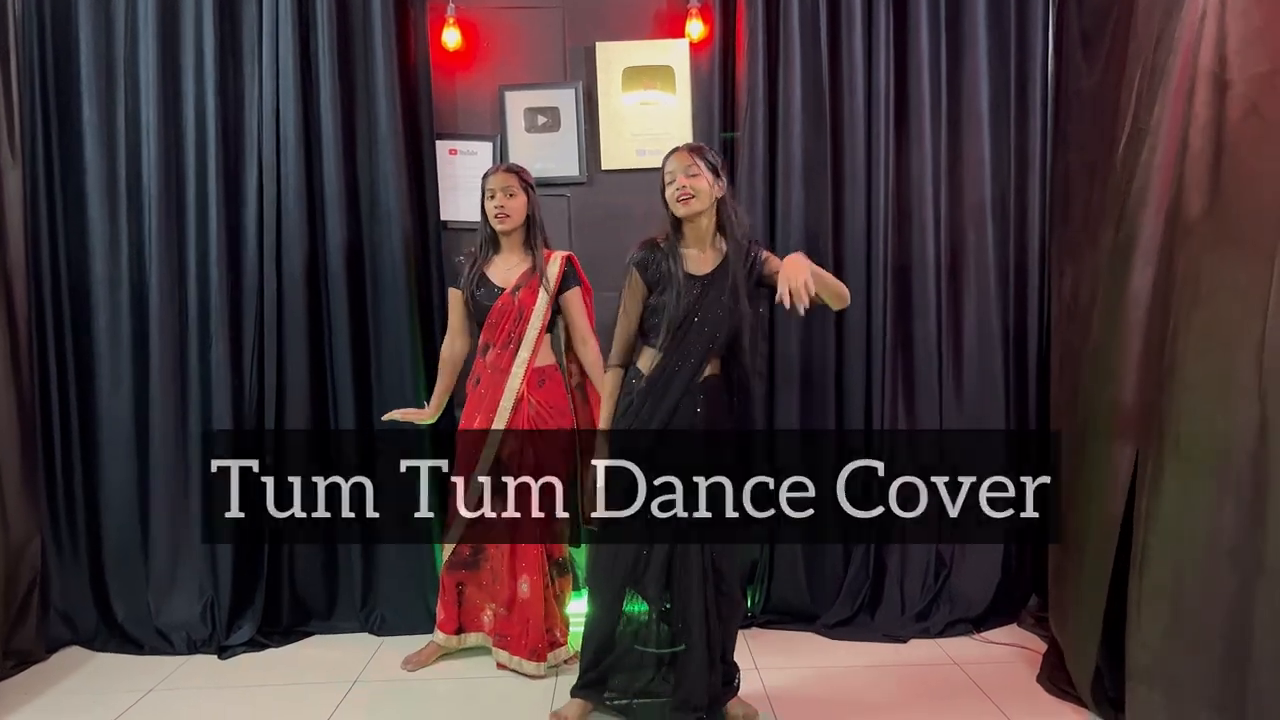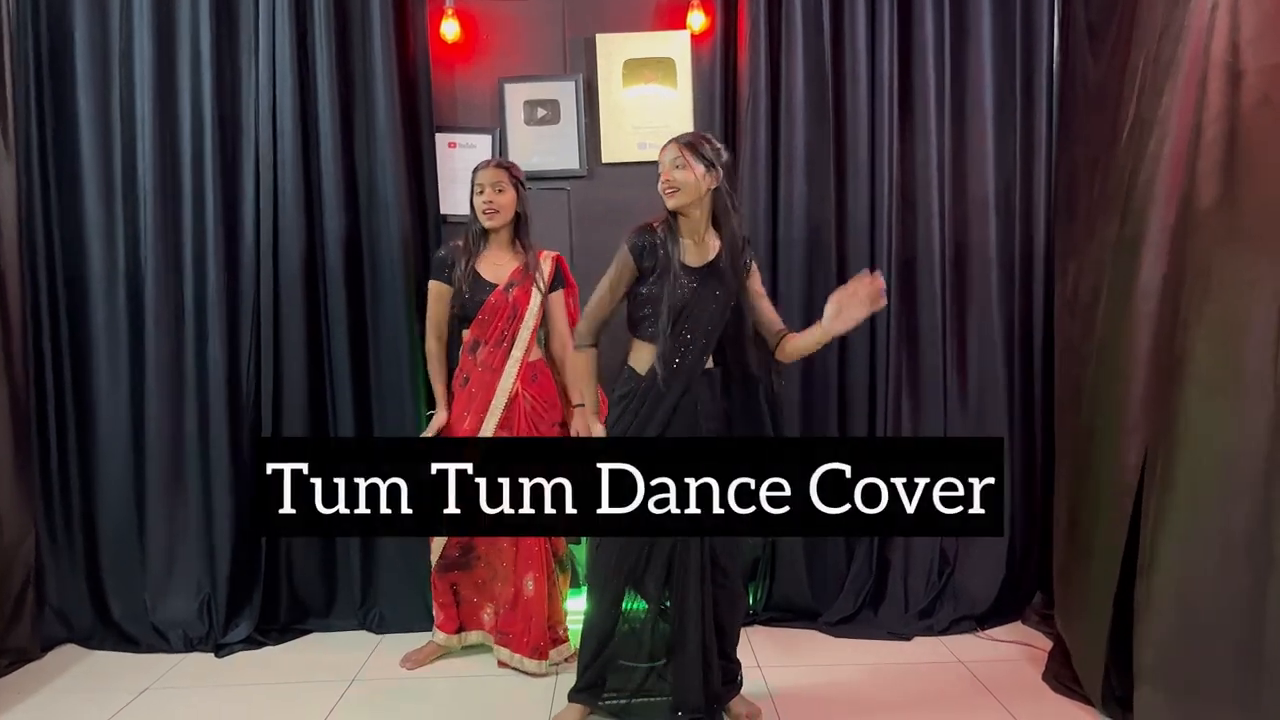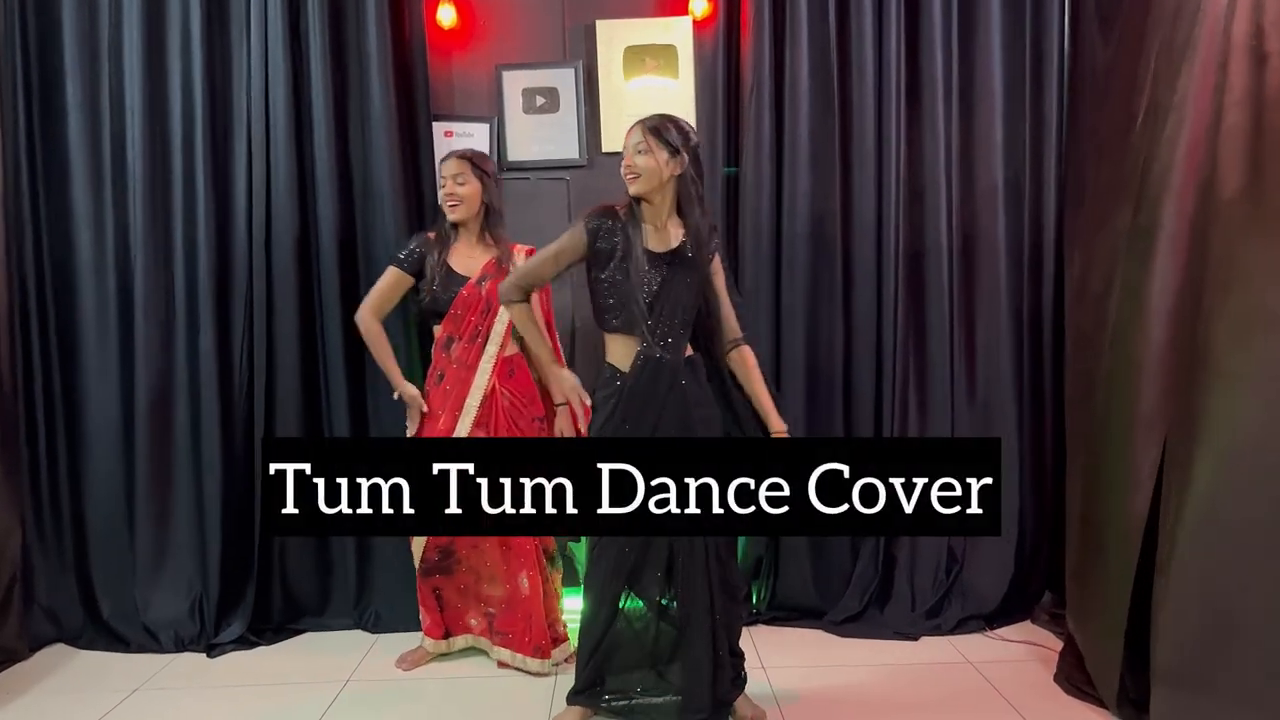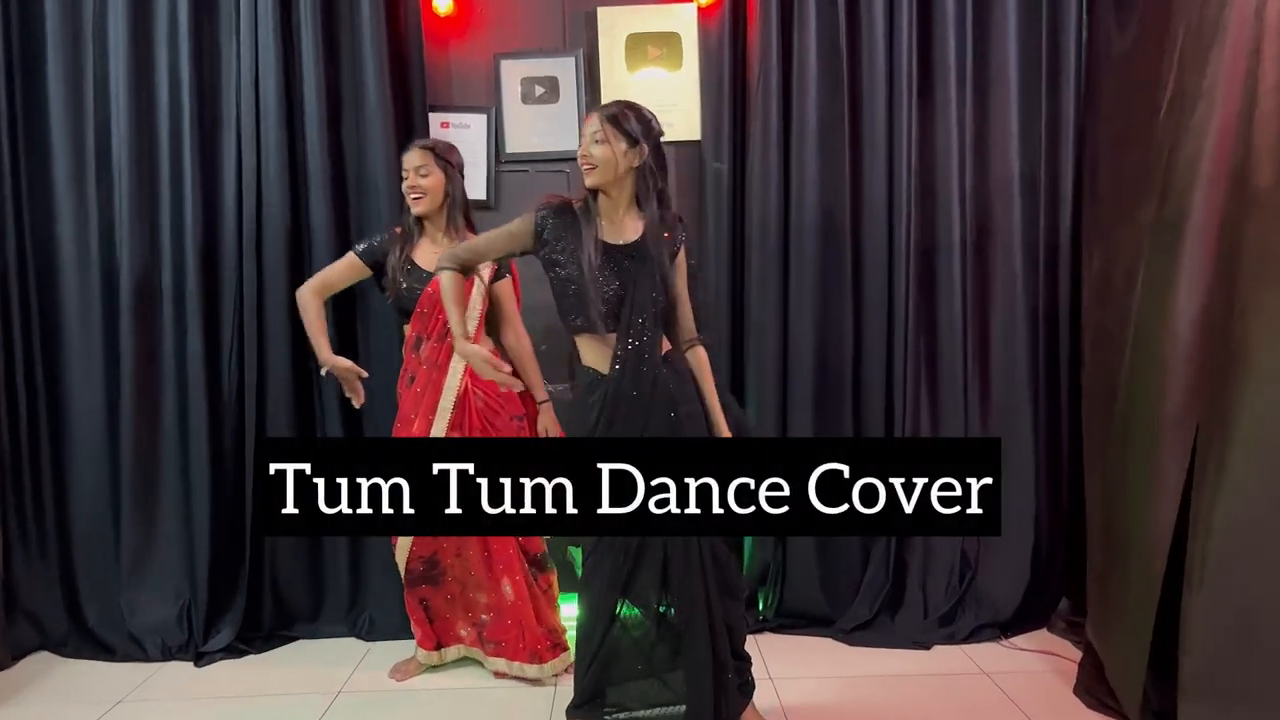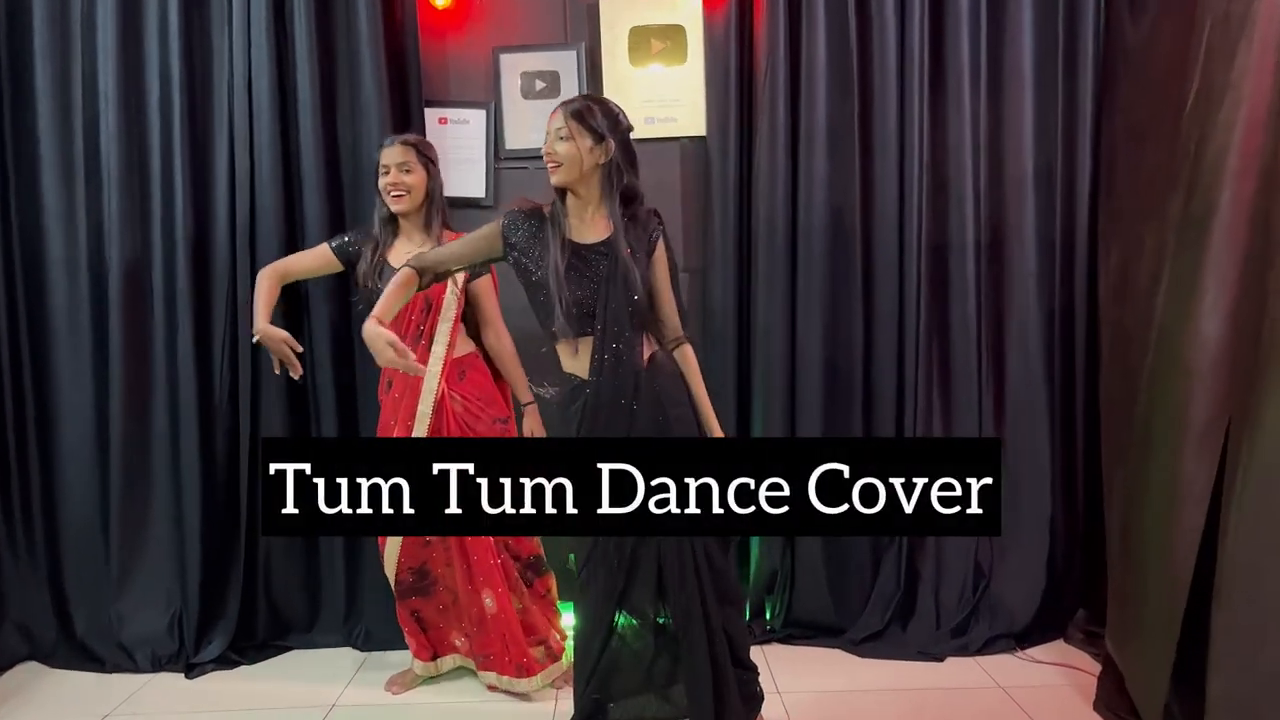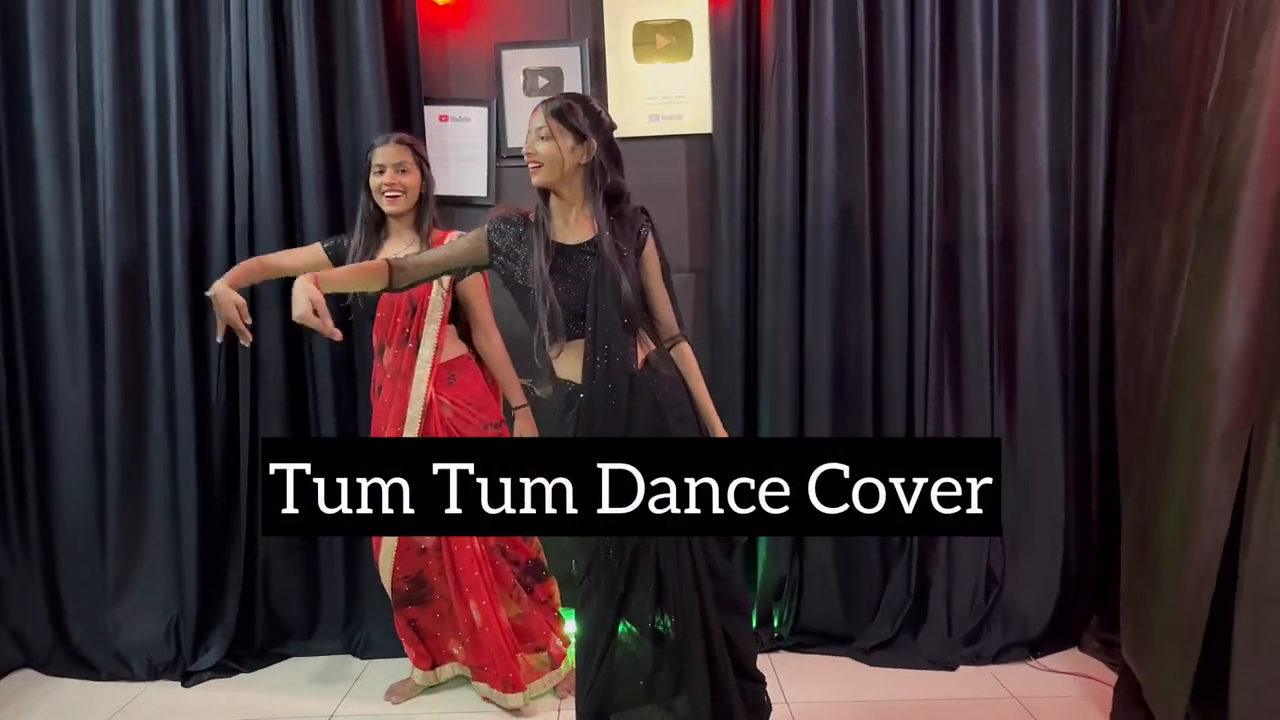
dt=0.2s
person 1, frame 1
left shoulder: (746, 258)
right shoulder: (650, 258)
left elbow: (839, 299)
right elbow: (618, 356)
left wrist: (800, 265)
left hip: (705, 416)
right hip: (643, 413)
left knee: (708, 552)
right knee: (621, 551)
person 1, frame 2
left shoulder: (737, 257)
right shoulder: (644, 245)
left elbow: (780, 345)
right elbow: (584, 333)
left wrist: (832, 324)
right wrist: (584, 413)
left hip: (705, 412)
right hip: (640, 409)
left knee: (711, 551)
right knee: (621, 549)
person 1, frame 3
left shoulder: (701, 242)
right shoulder: (601, 228)
left elbow: (730, 340)
right elbow: (512, 288)
left wrist: (773, 422)
right wrist: (552, 371)
left hip: (689, 401)
right hip: (624, 404)
left knee: (705, 545)
right knee: (620, 547)
person 1, frame 4
left shoulder: (666, 235)
right shoulder: (556, 223)
left elbow: (687, 338)
right elbow: (451, 261)
left wrist: (722, 429)
right wrist: (463, 342)
left hip: (670, 398)
right hip: (603, 404)
left knee: (699, 545)
right knee: (613, 550)
person 1, frame 5
left shoulder: (643, 229)
right shoulder: (527, 228)
left elbow: (674, 336)
right elbow: (421, 267)
left wrist: (713, 430)
right wrist: (375, 322)
left hip: (660, 401)
right hip: (590, 410)
left knee: (694, 553)
right knee: (609, 562)
person 1, frame 6
left shoulder: (630, 227)
right shoulder: (512, 235)
left elbow: (670, 334)
right elbow: (400, 269)
left wrist: (716, 430)
right wrist: (315, 279)
left hip: (659, 404)
right hip: (590, 415)
left knee: (698, 563)
right knee: (610, 572)
person 2, frame 1
left shoulder: (557, 267)
right shoulder: (470, 268)
left elbow: (584, 342)
right elbow: (456, 342)
right wrist: (433, 407)
left hip: (541, 401)
right hip: (484, 401)
right knee: (470, 513)
left ankle: (536, 636)
right ankle: (450, 630)
person 2, frame 2
left shoulder: (545, 267)
right shoulder: (452, 259)
left elbow: (562, 343)
right elbow: (435, 336)
left wrist: (582, 409)
right wrist: (442, 406)
left hip: (532, 399)
right hip: (472, 398)
left ankle: (536, 634)
right ankle: (449, 629)
person 2, frame 3
left shoulder: (517, 260)
right shoulder: (422, 252)
left elbow: (537, 336)
right elbow: (367, 316)
left wrist: (562, 404)
right wrist: (401, 385)
left hip: (512, 396)
right hip: (446, 397)
left ankle: (534, 634)
right ankle: (441, 631)
person 2, frame 4
left shoulder: (486, 253)
right shoulder: (389, 248)
left elbow: (513, 333)
right elbow: (309, 293)
left wrist: (542, 402)
right wrist: (327, 356)
left hip: (486, 395)
right hip: (421, 398)
left ankle: (533, 642)
right ankle: (437, 640)
person 2, frame 5
right shoulder: (364, 248)
left elbow: (494, 333)
right elbow: (272, 273)
left wrist: (529, 404)
right wrist: (262, 324)
left hip: (467, 398)
right hip: (402, 403)
left knee: (494, 526)
right knee: (409, 531)
left ankle: (533, 651)
right ankle: (432, 651)
person 2, frame 6
left shoulder: (453, 248)
right shoulder: (355, 249)
left elbow: (485, 333)
right elbow: (265, 265)
left wrist: (520, 407)
right wrist: (225, 285)
left hip: (459, 401)
right hip: (394, 406)
left knee: (493, 533)
right knee: (404, 542)
left ankle: (542, 656)
right ankle: (432, 660)
